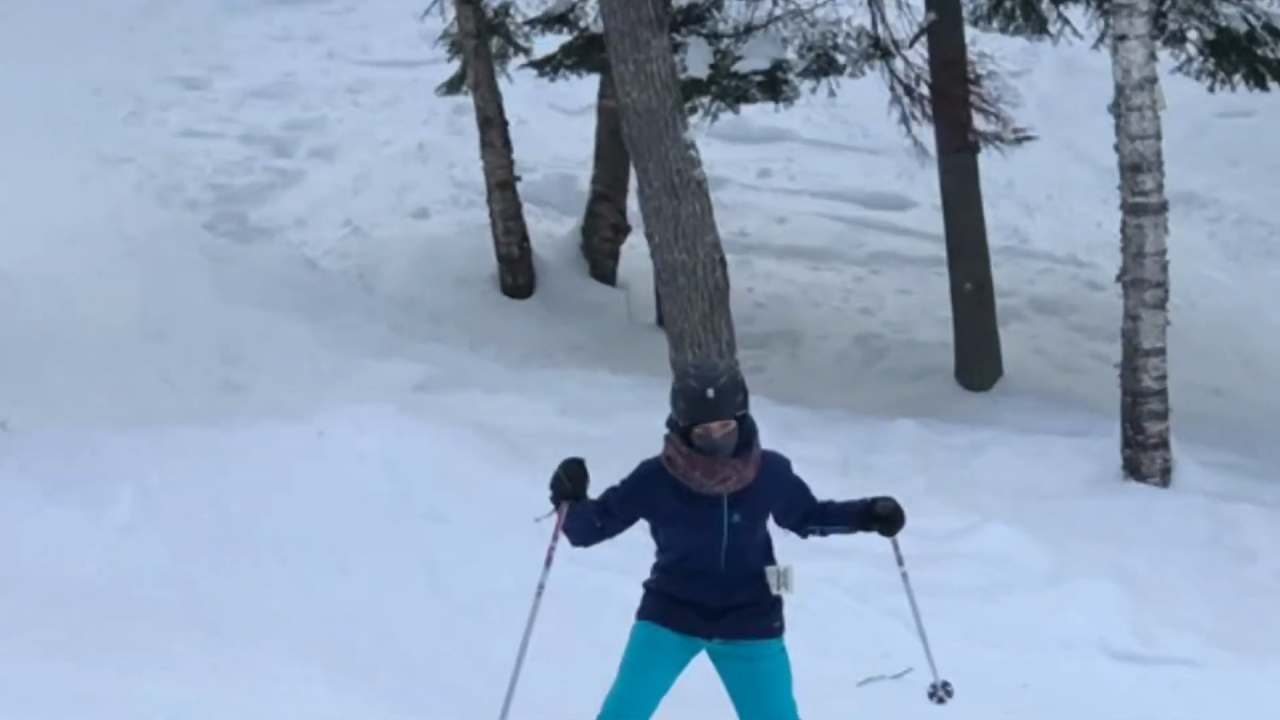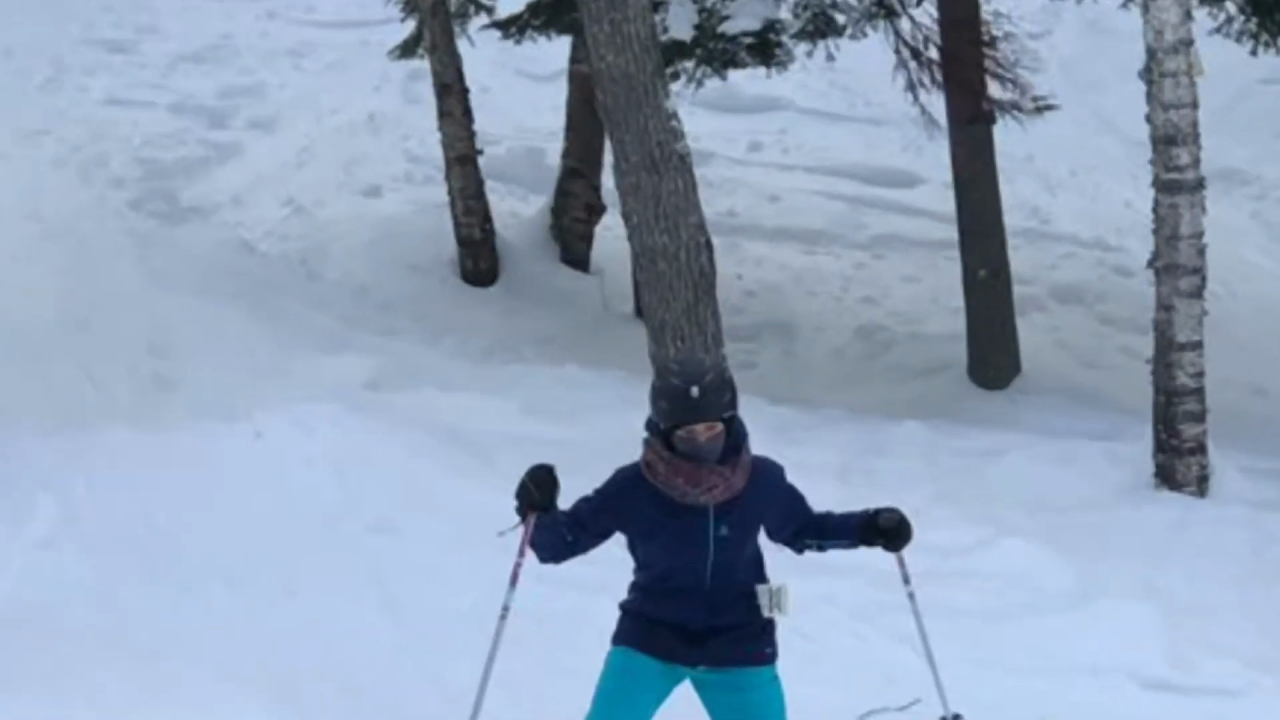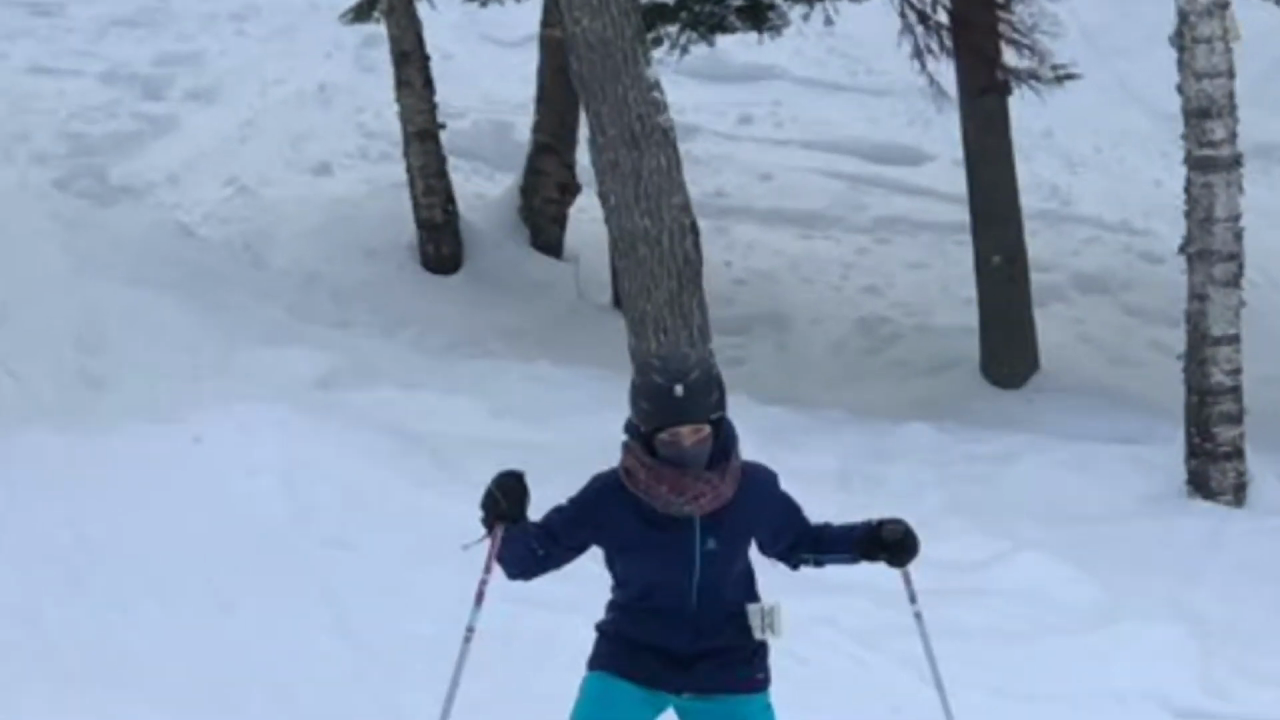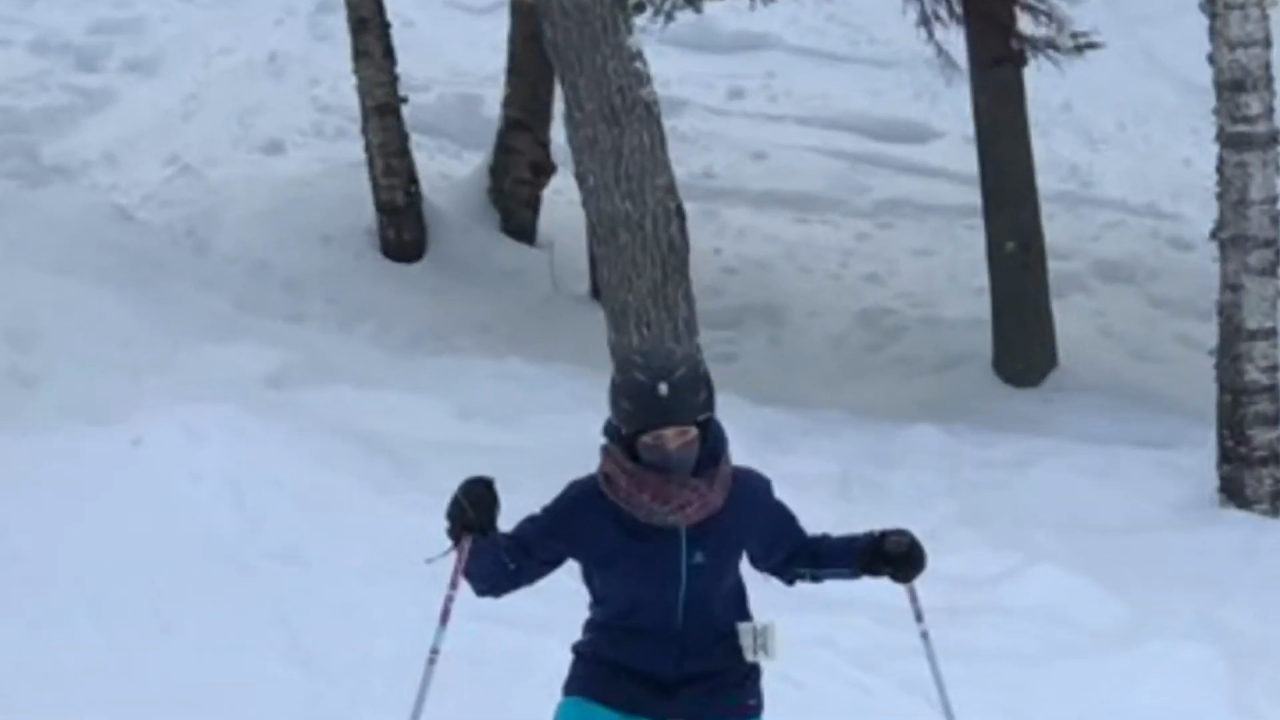
dt=0.4s
person 1, frame 1
left shoulder: (769, 473)
right shoulder: (657, 479)
left elbow: (808, 516)
right elbow: (596, 524)
left wrist: (867, 515)
right wrist: (572, 502)
left hip: (749, 624)
right hip: (671, 617)
person 1, frame 2
left shoulder: (760, 481)
right shoulder: (635, 488)
left elbow: (804, 529)
right elbow: (569, 537)
left wrist: (870, 527)
right wrist: (540, 514)
left hip: (738, 648)
right hip: (650, 641)
person 1, frame 3
left shoulder: (752, 489)
right shoulder: (612, 497)
left elbow: (800, 541)
right elbow: (539, 550)
left wrist: (872, 541)
right wrist: (509, 526)
left hip: (727, 671)
right hip: (630, 665)
person 1, frame 4
left shoulder: (743, 497)
right shoulder: (589, 506)
left elbow: (795, 555)
right elbow: (510, 564)
left wrist: (875, 554)
right wrist: (477, 537)
